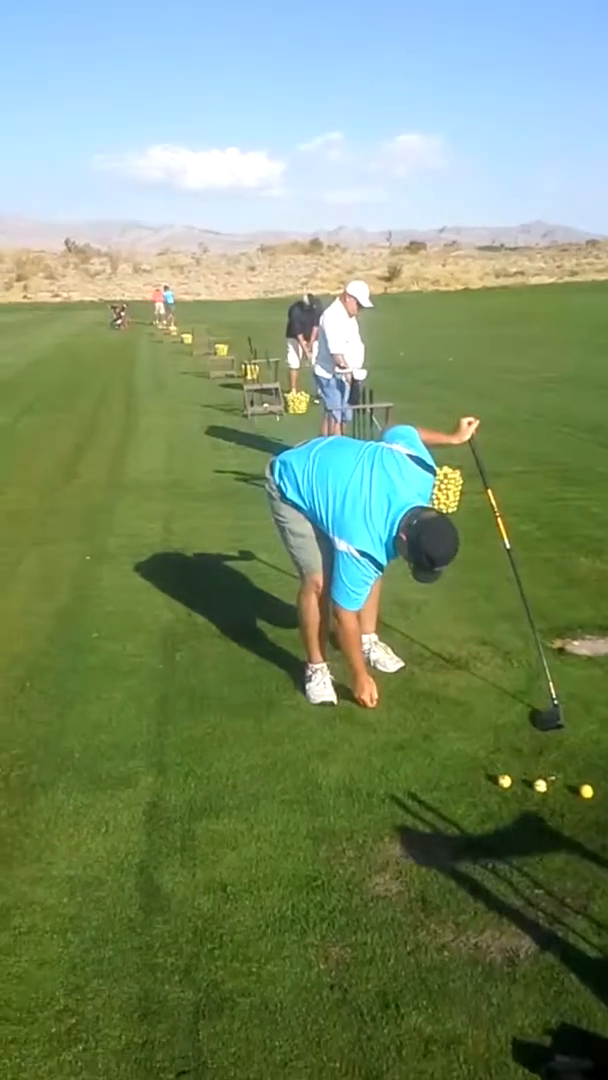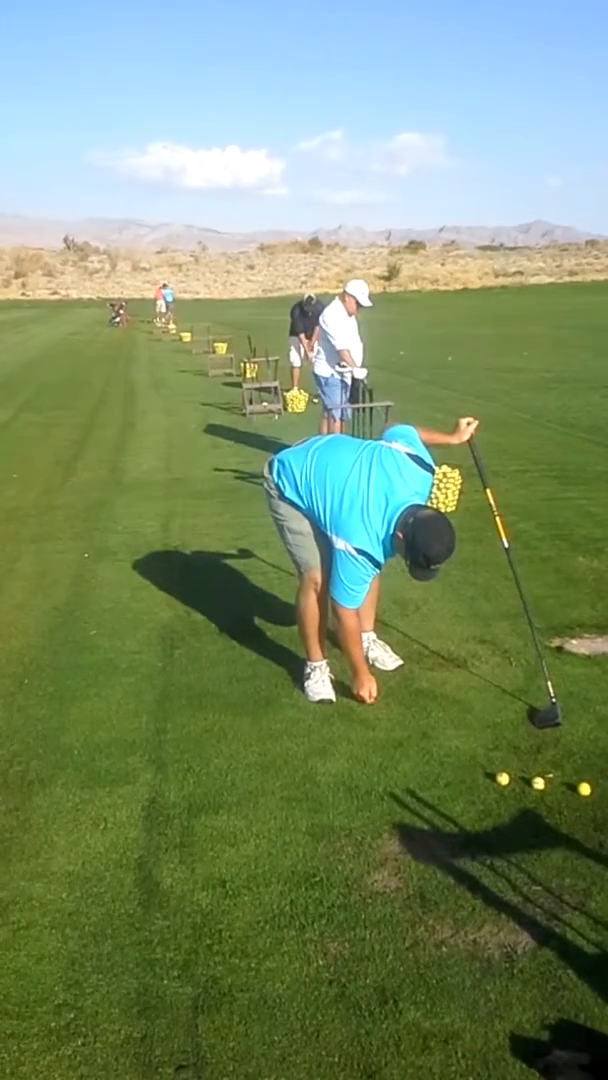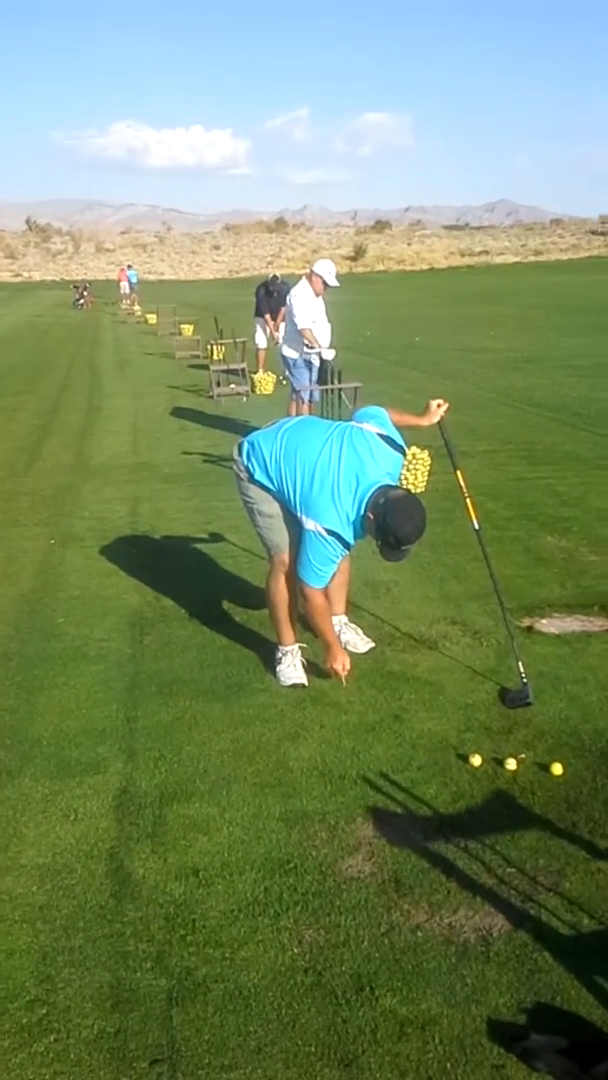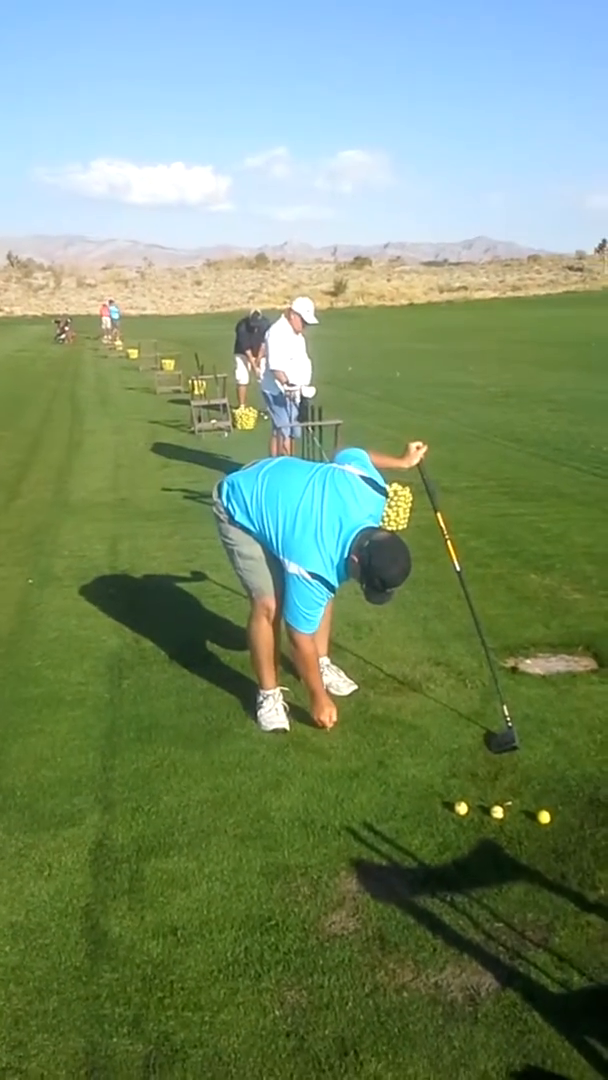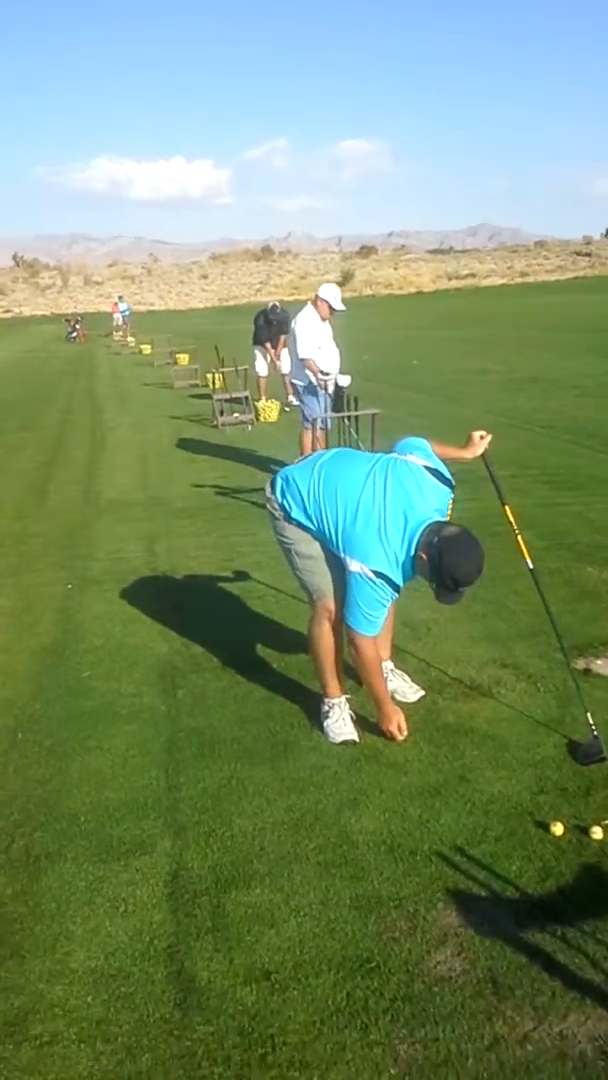
dt=0.7s
person 1, frame 1
left shoulder: (421, 472)
right shoulder: (363, 546)
left elbow: (399, 432)
right elbow: (345, 614)
left wrist: (453, 438)
right wrist: (360, 678)
left hip: (327, 458)
right hip: (290, 485)
left knee: (370, 569)
right knee: (318, 581)
left ankle: (368, 640)
right ankle: (316, 668)
person 1, frame 2
left shoulder: (421, 470)
right shoulder: (360, 543)
left elbow: (398, 431)
right elbow: (345, 612)
left wrist: (452, 438)
right wrist: (361, 674)
left hip: (325, 457)
right hip: (289, 484)
left knee: (368, 568)
right knee: (317, 578)
left ankle: (367, 638)
right ankle: (315, 666)
person 1, frame 3
left shoulder: (391, 452)
right shoulder: (329, 525)
left elbow: (369, 412)
right elbow: (311, 591)
left wrist: (423, 419)
right wrist: (333, 649)
left hip: (296, 439)
right hip: (259, 468)
left knee: (339, 550)
right knee: (286, 561)
left ankle: (338, 621)
right ankle: (287, 650)
person 1, frame 4
left shoulder: (373, 493)
right shoulder: (313, 568)
left elbow: (350, 455)
right elbow: (301, 638)
left wrist: (402, 461)
right wrist: (319, 699)
right hip: (238, 508)
left knee: (322, 593)
right knee: (269, 604)
left ankle: (321, 664)
right ankle: (268, 695)
person 1, frame 5
left shoulder: (439, 484)
right shoulder: (377, 565)
left elbow: (412, 444)
right elbow: (361, 640)
left wrist: (466, 452)
right wrist: (385, 709)
right hip: (294, 504)
right knee: (330, 606)
left ankle: (384, 668)
right ankle: (333, 703)
